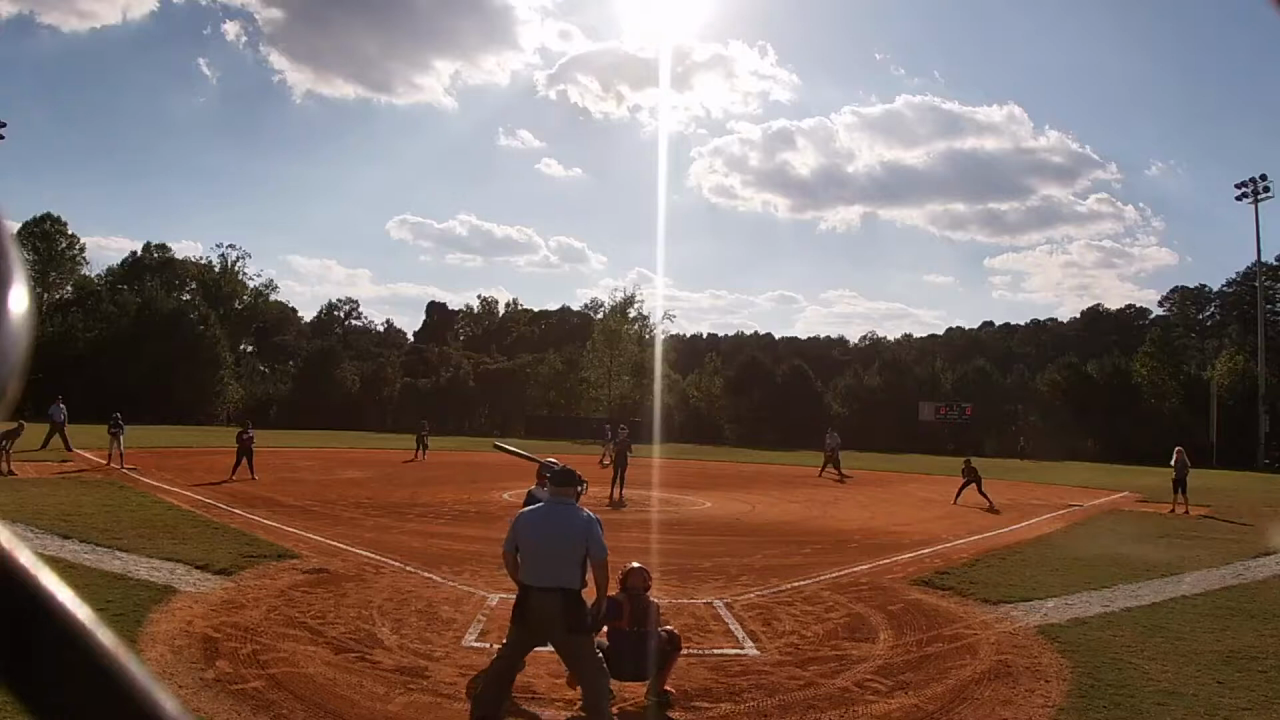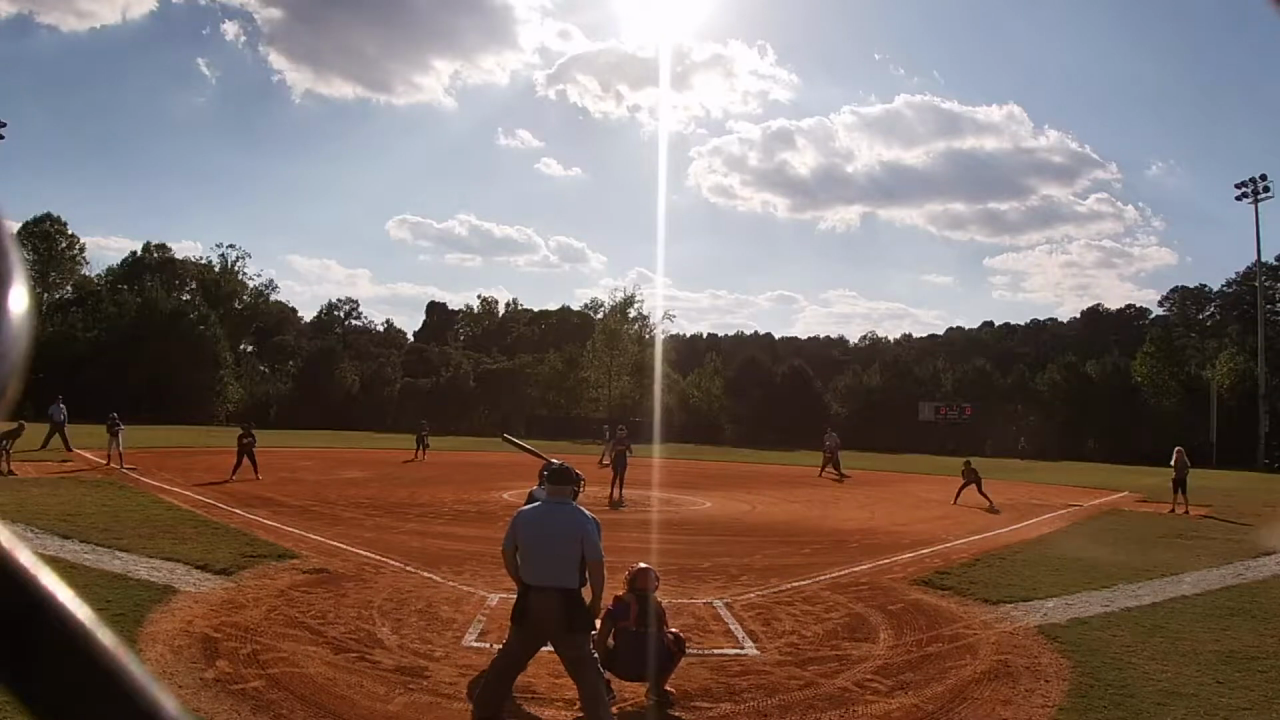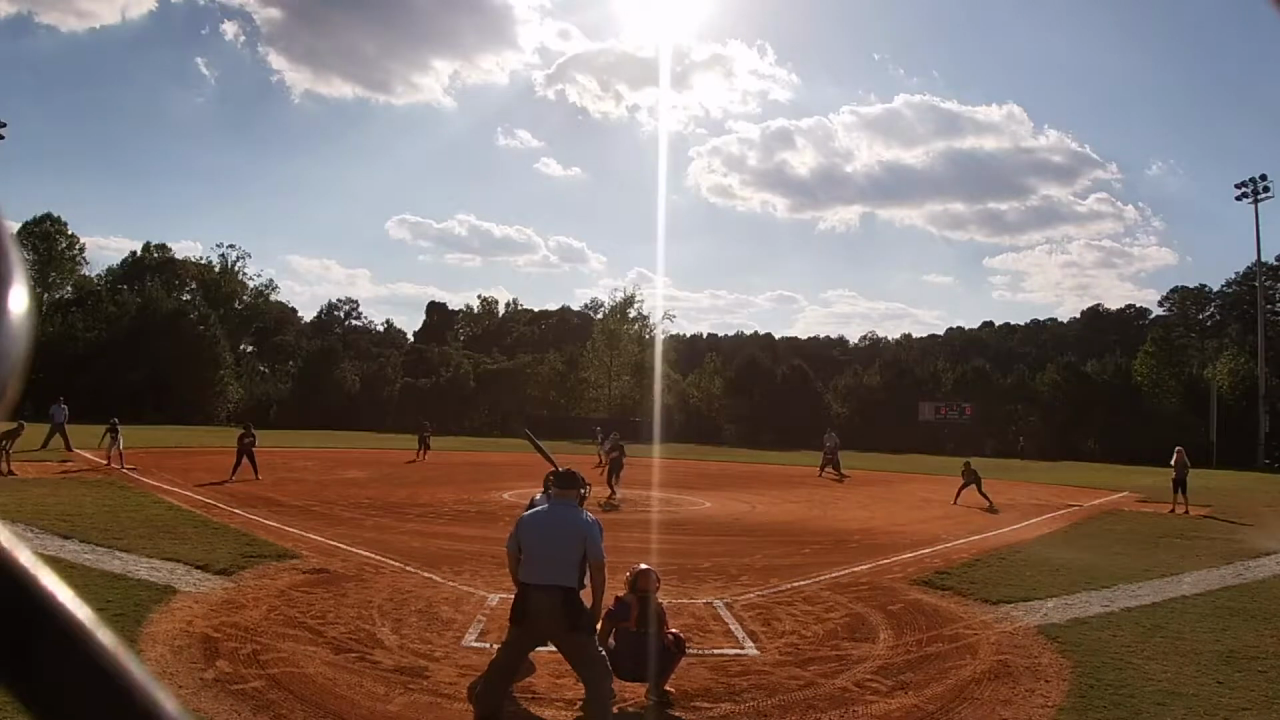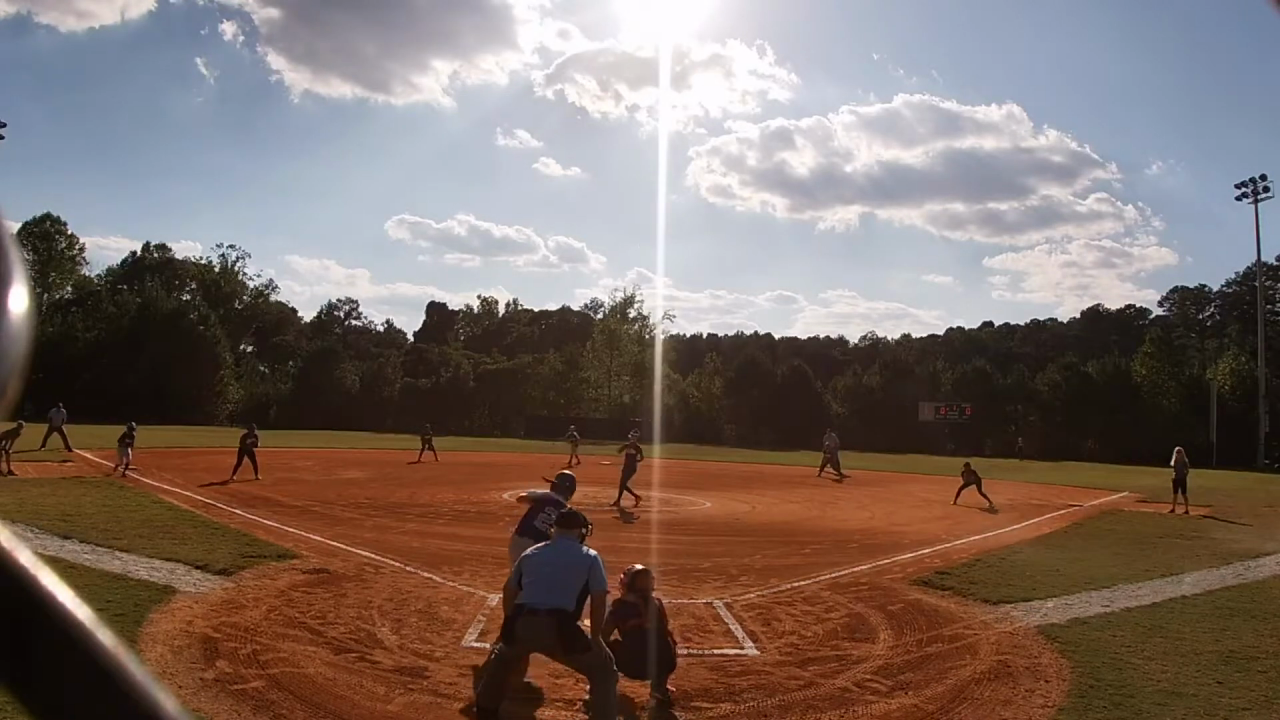
dt=1s
person 1, frame 1
left shoulder: (525, 516)
right shoulder: (587, 520)
left elbow: (509, 557)
right elbow: (600, 565)
right wrist: (600, 600)
left hip: (529, 601)
right hip: (567, 604)
left knee: (507, 659)
right knee: (591, 669)
person 1, frame 2
left shoulder: (523, 515)
right shoulder: (584, 520)
left elbow: (508, 555)
right elbow: (595, 565)
right wrist: (596, 601)
left hip: (529, 600)
right hip: (567, 603)
left knee: (508, 659)
right knee: (586, 669)
person 1, frame 3
left shoulder: (527, 519)
right shoulder: (587, 522)
left elbow: (512, 558)
right elbow: (597, 567)
right wrist: (596, 605)
left hip: (528, 601)
right hip: (565, 603)
left knee: (508, 657)
right knee: (594, 666)
person 1, frame 4
left shoulder: (531, 553)
right shoulder: (589, 556)
left elbow: (509, 590)
right elbow: (599, 599)
left wrist: (512, 626)
right wrist: (595, 637)
left hip: (522, 626)
right hip: (559, 628)
left knee: (503, 656)
right knee: (603, 668)
